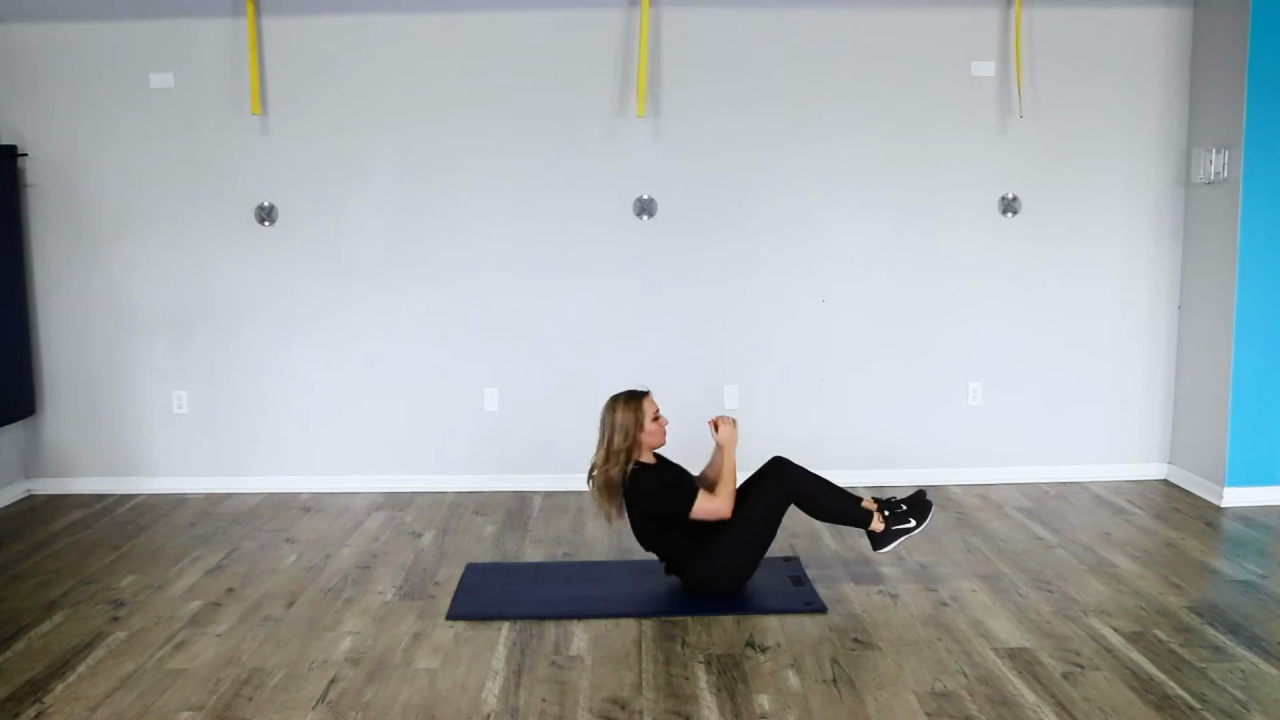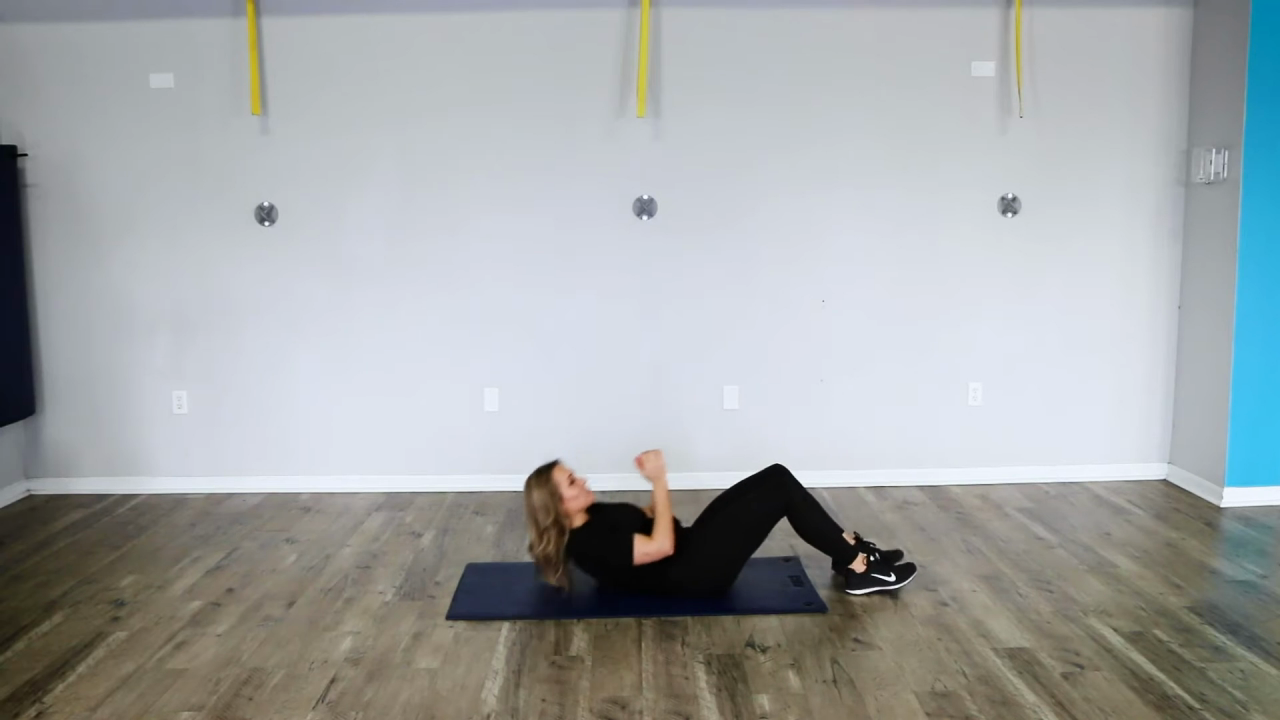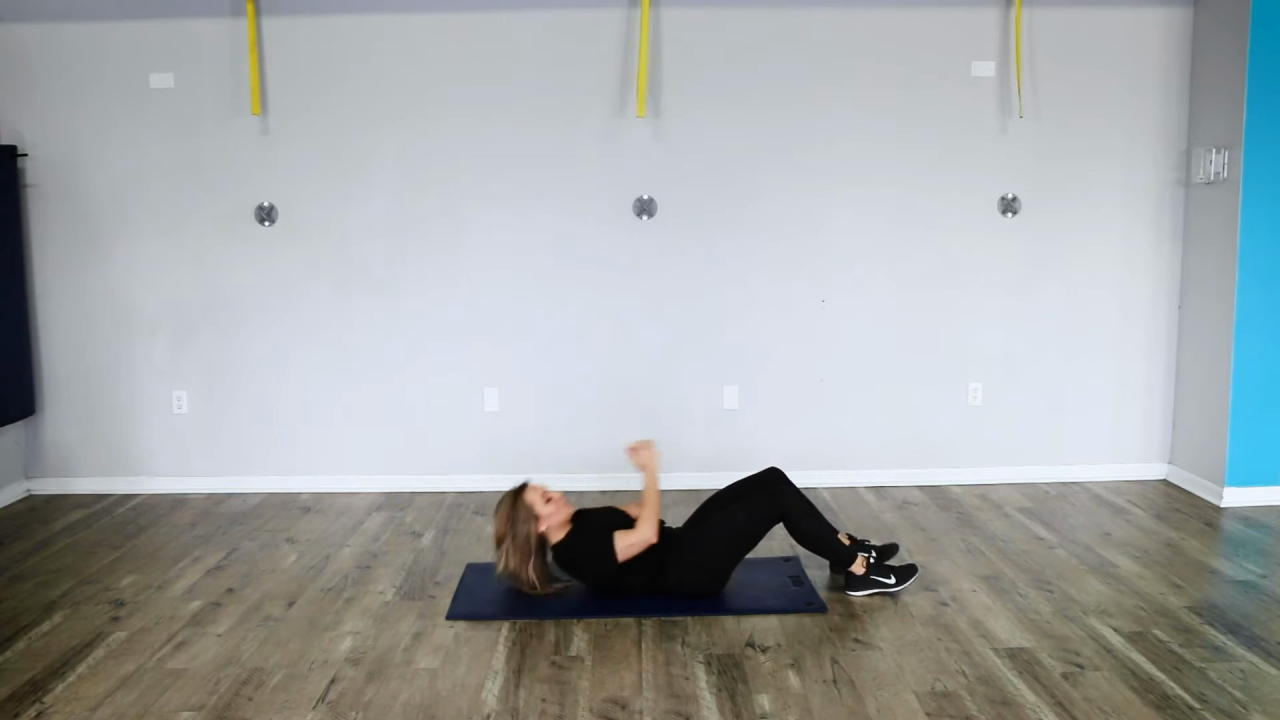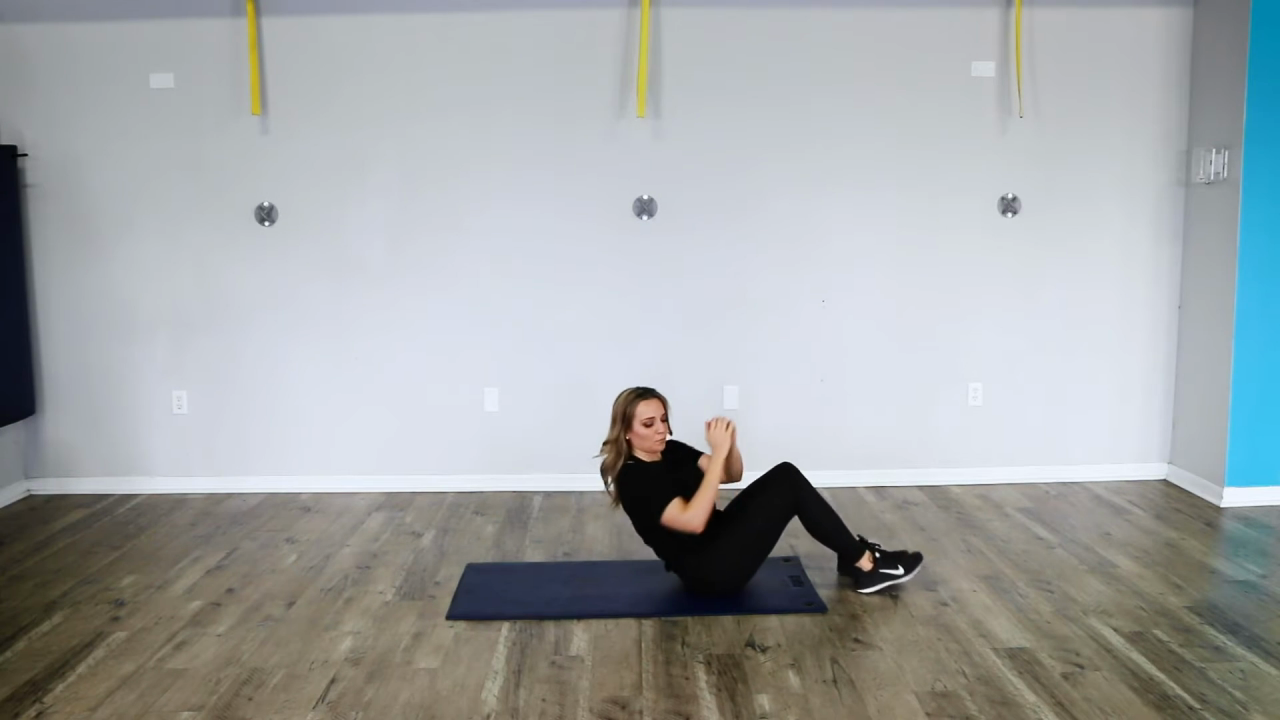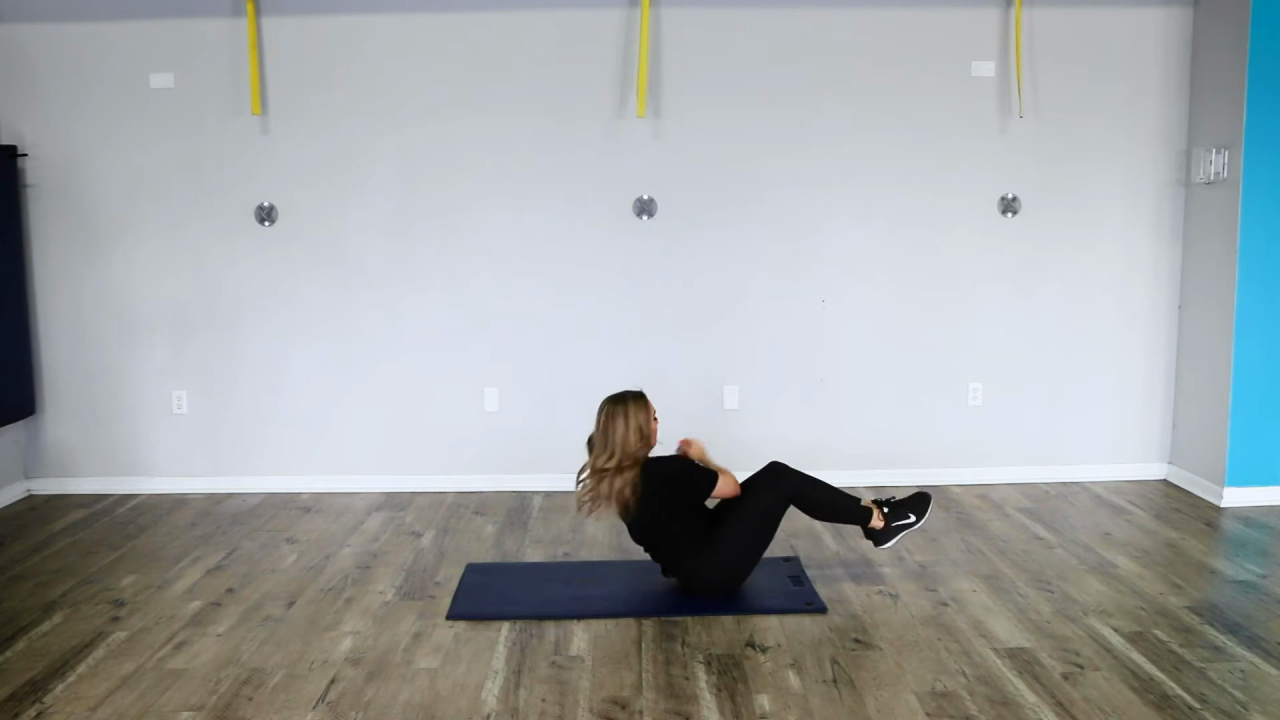
dt=1s
person 1, frame 1
left shoulder: (650, 464)
right shoulder: (645, 484)
left elbow: (701, 488)
right elbow: (723, 506)
left wrist: (720, 448)
right wrist: (728, 447)
left hip: (712, 546)
right hip: (712, 570)
left knee: (778, 468)
right knee: (784, 481)
left ankle: (875, 508)
right ankle: (881, 526)
person 1, frame 2
left shoulder: (591, 517)
right shoulder: (589, 543)
right elbow: (663, 546)
left wrist: (654, 480)
right wrist: (659, 480)
left hip: (693, 548)
right hip: (697, 570)
left knee: (777, 476)
right knee: (783, 492)
left ankle: (851, 548)
right ankle: (860, 571)
person 1, frame 3
left shoulder: (577, 525)
right shoulder: (576, 549)
left elbow: (638, 513)
right elbow: (646, 534)
left wrist: (648, 473)
right wrist: (649, 472)
left hip: (681, 547)
right hip: (688, 571)
left knee: (772, 479)
right knee: (778, 498)
left ankle: (847, 547)
right ankle: (861, 572)
person 1, frame 4
left shoulder: (671, 451)
right shoulder: (633, 481)
left elbow: (733, 474)
right elbow: (695, 520)
left wrist: (728, 445)
right wrist: (716, 462)
left hip: (719, 541)
right hip: (708, 571)
left knee: (785, 474)
right knee: (790, 490)
left ankle: (856, 555)
right ankle: (865, 566)
person 1, frame 5
left shoulder: (612, 481)
right shoulder: (670, 471)
right elbow: (733, 488)
right wrist: (702, 461)
left hip: (701, 546)
right hip: (709, 569)
left knee: (775, 472)
right knee: (785, 484)
left ankle: (871, 509)
right ankle: (879, 523)
